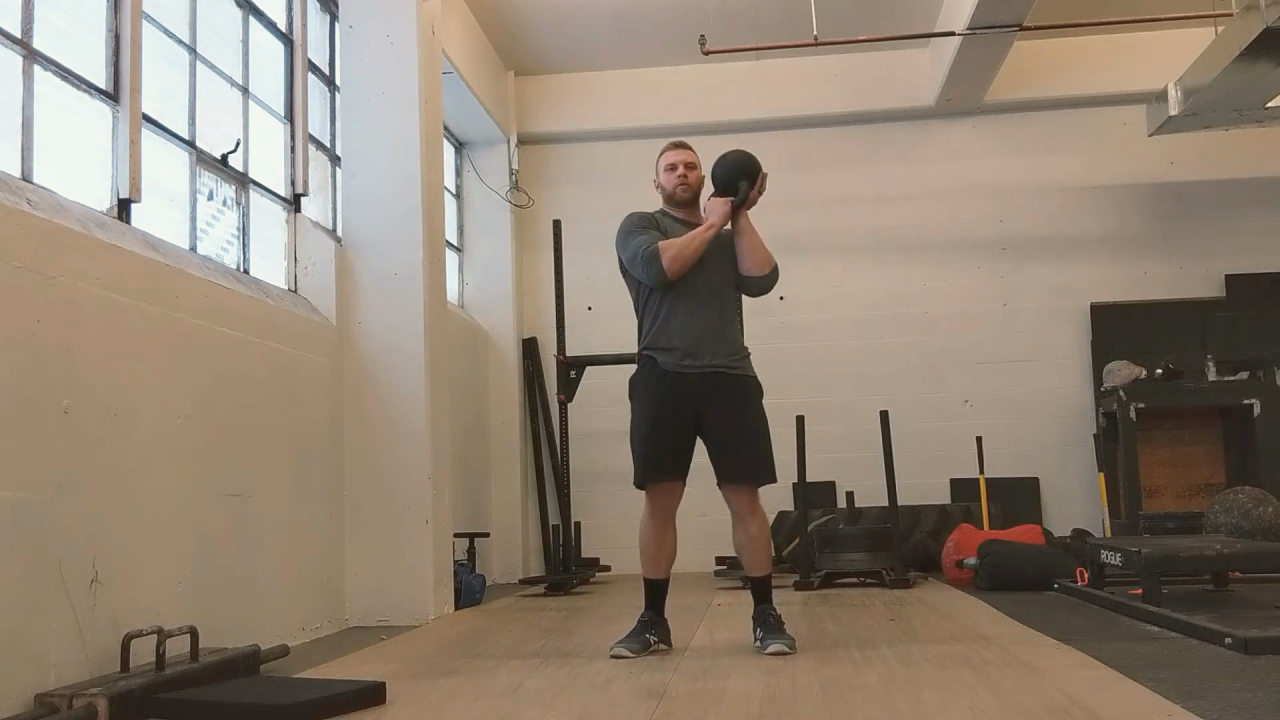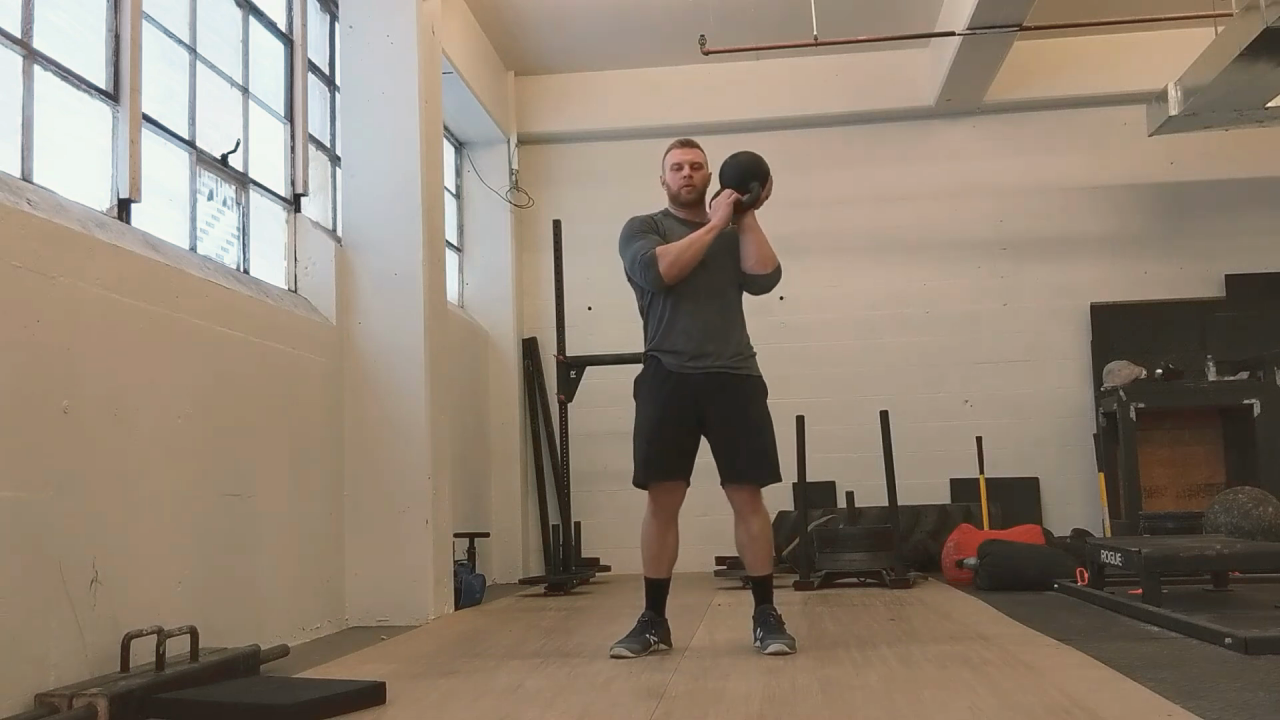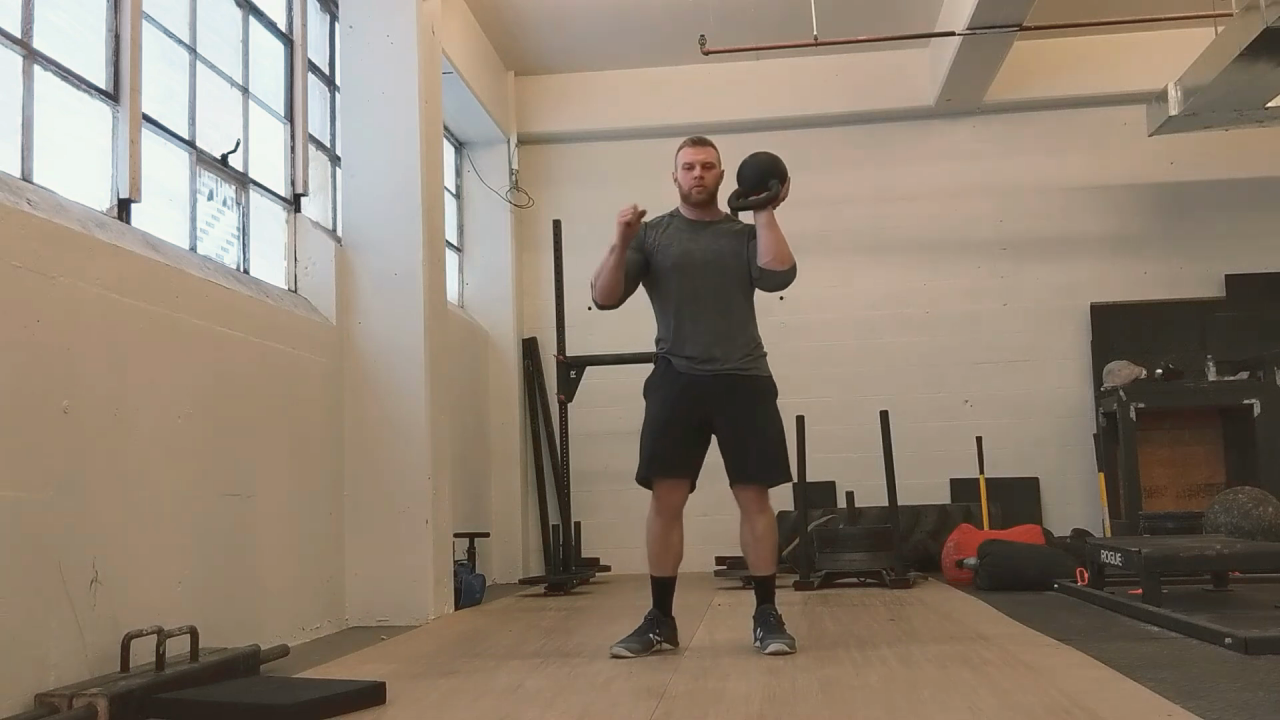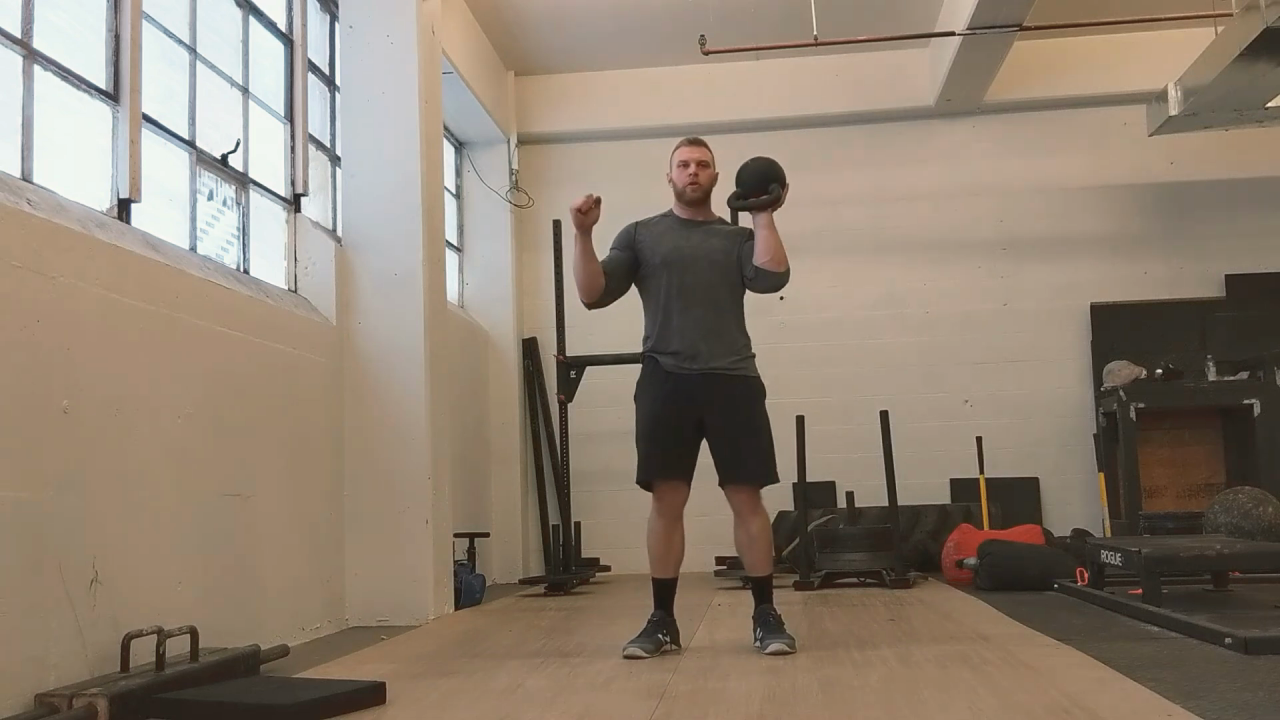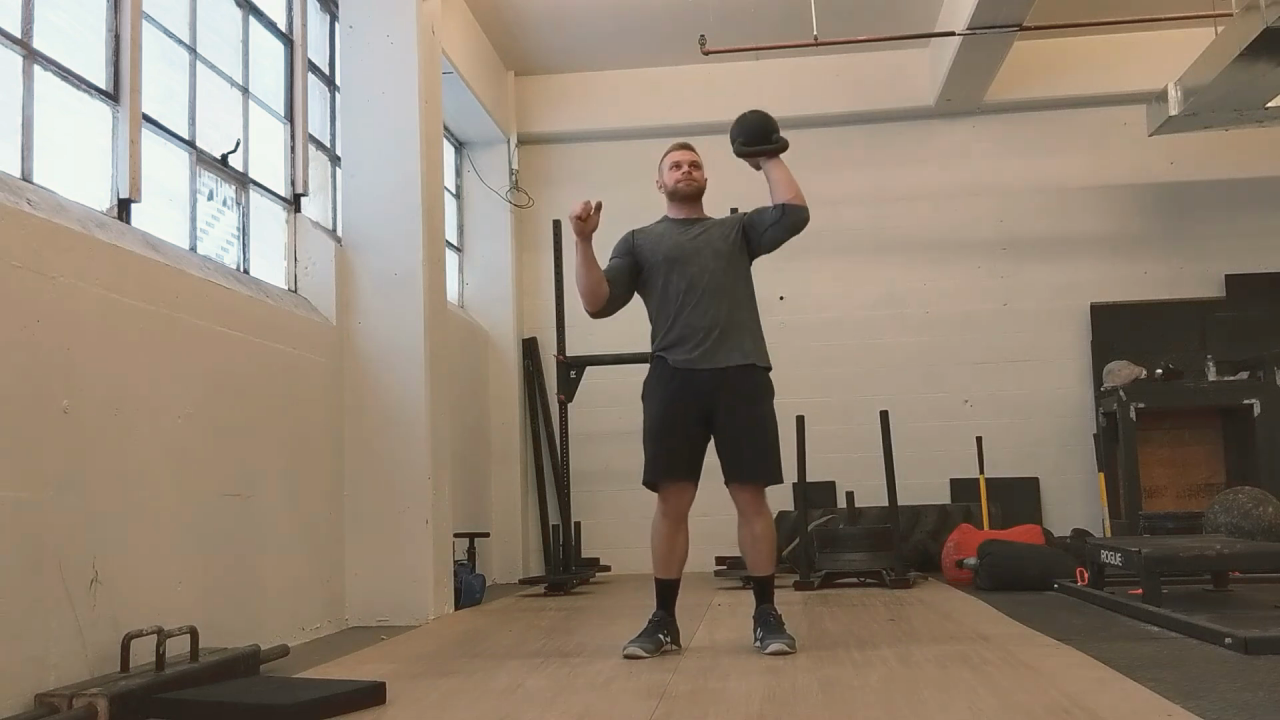
dt=0.5s
person 1, frame 1
left shoulder: (730, 237)
right shoulder: (638, 226)
left elbow: (761, 280)
right elbow: (660, 266)
left wrist: (741, 217)
right wrist: (711, 224)
left hip: (728, 378)
right hip: (663, 378)
left knee: (745, 497)
right knee: (659, 499)
left ankle: (765, 614)
right ankle: (653, 620)
person 1, frame 2
left shoulder: (735, 233)
right shoulder: (642, 227)
left elbow: (764, 279)
right elbow: (659, 270)
left wrist: (747, 214)
right wrist: (714, 224)
left hip: (734, 378)
right hip: (668, 379)
left knee: (748, 496)
right knee: (661, 499)
left ankle: (765, 614)
right ankle: (654, 620)
person 1, frame 3
left shoulder: (745, 234)
right shoulder: (649, 233)
left elbow: (778, 275)
right elbow: (604, 298)
left wrist: (766, 212)
right wrist: (620, 242)
left hip: (742, 380)
right hip: (677, 381)
left knee: (754, 496)
right knee: (665, 497)
left ankle: (767, 615)
right ankle: (659, 619)
person 1, frame 4
left shoulder: (739, 237)
right shoulder: (641, 234)
left elbow: (772, 277)
right elbow: (593, 294)
left wrist: (764, 214)
right wrist: (583, 234)
left hip: (732, 380)
right hip: (665, 381)
left knee: (747, 497)
right knee: (666, 500)
left ankle: (765, 614)
right ankle: (662, 619)
person 1, frame 5
left shoulder: (736, 229)
right shoulder: (639, 242)
left elbow: (794, 212)
right elbow: (596, 303)
left wrist: (769, 161)
right wrist: (584, 242)
left hip: (741, 376)
right hip: (675, 380)
left knee: (751, 495)
right knee: (671, 499)
left ankle: (766, 614)
right ankle: (663, 620)
